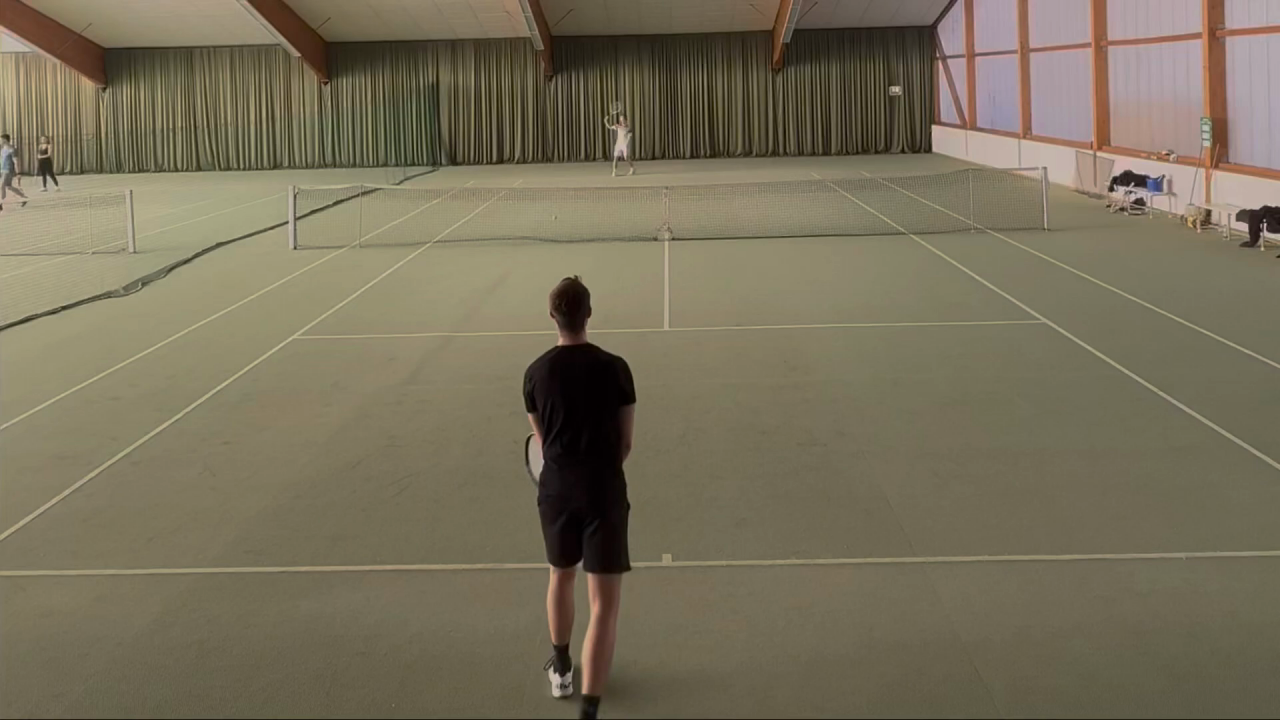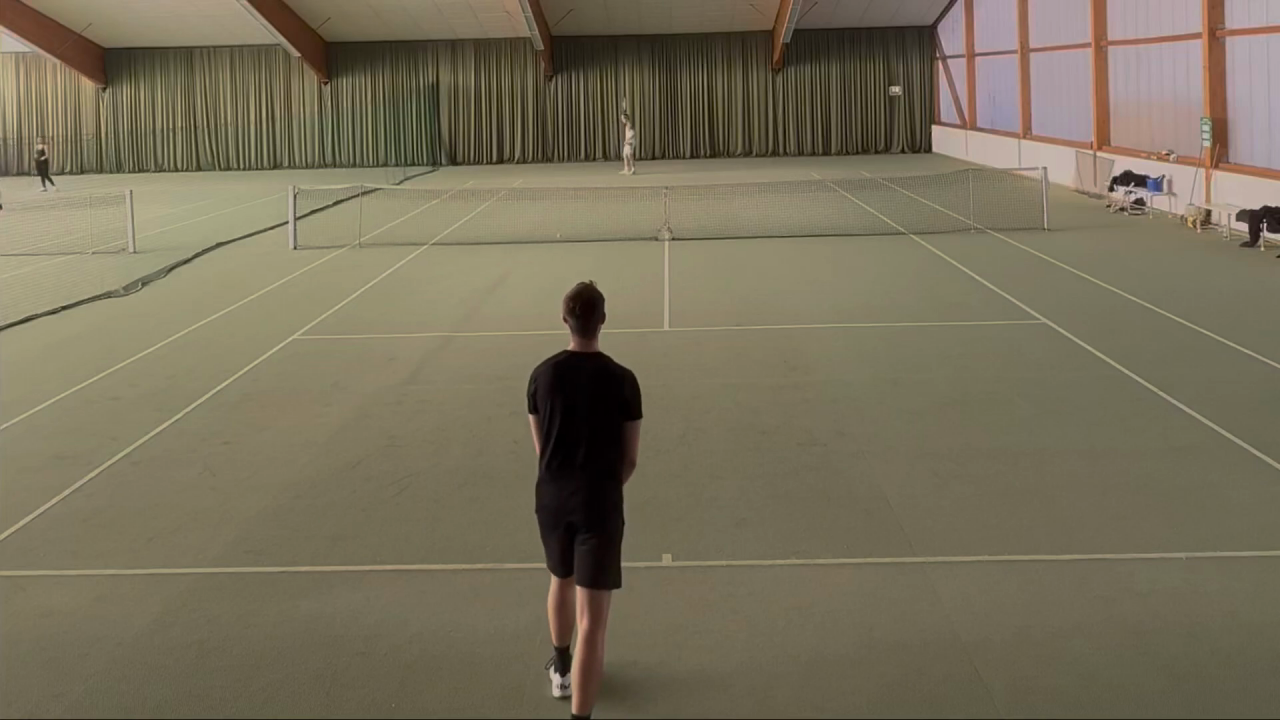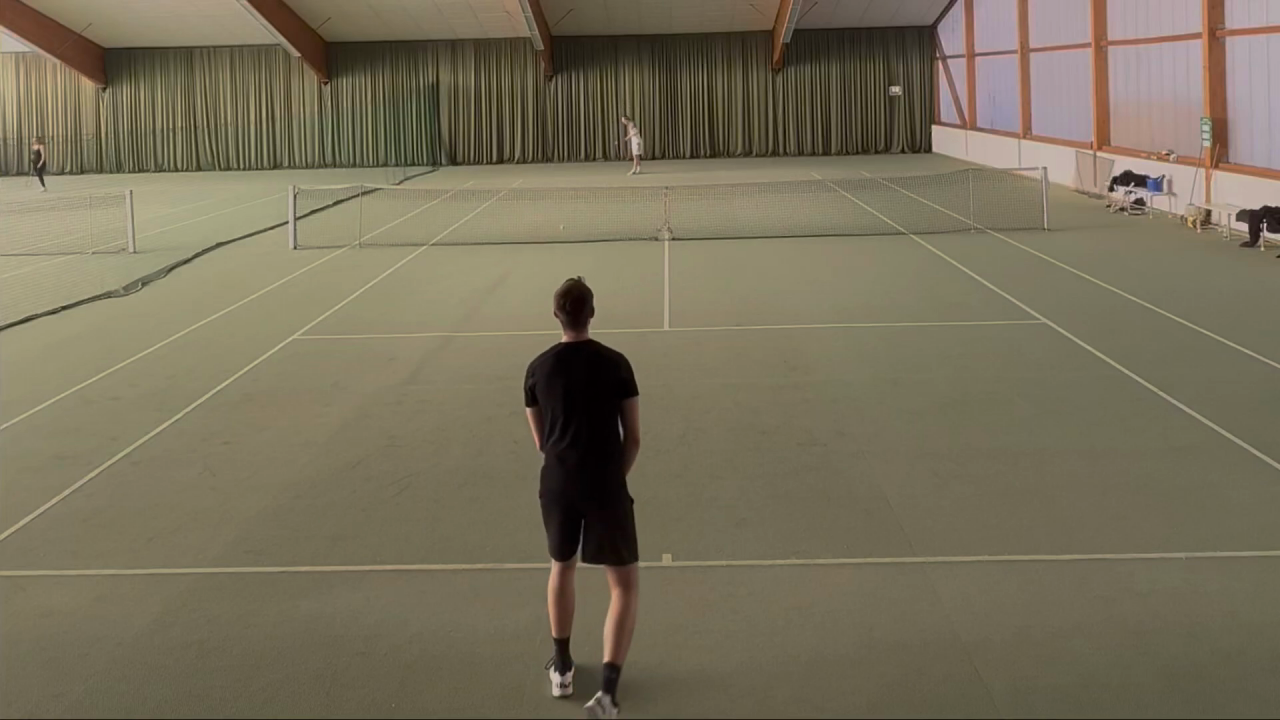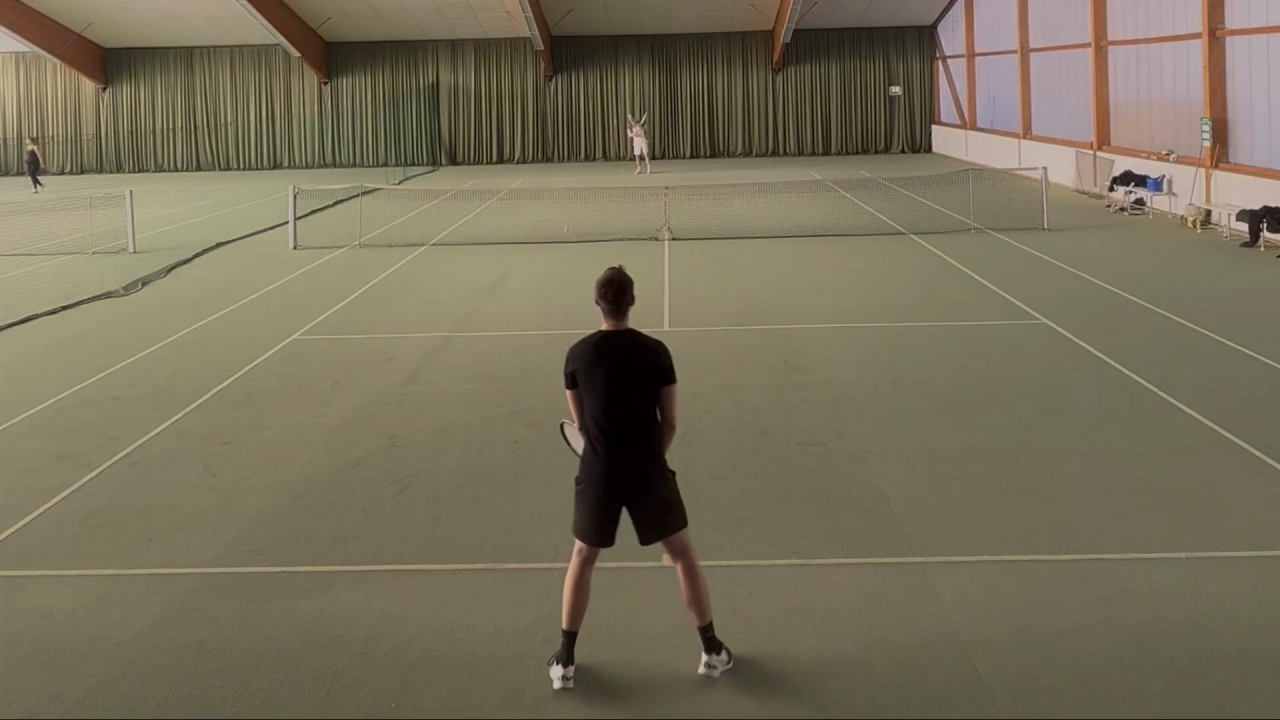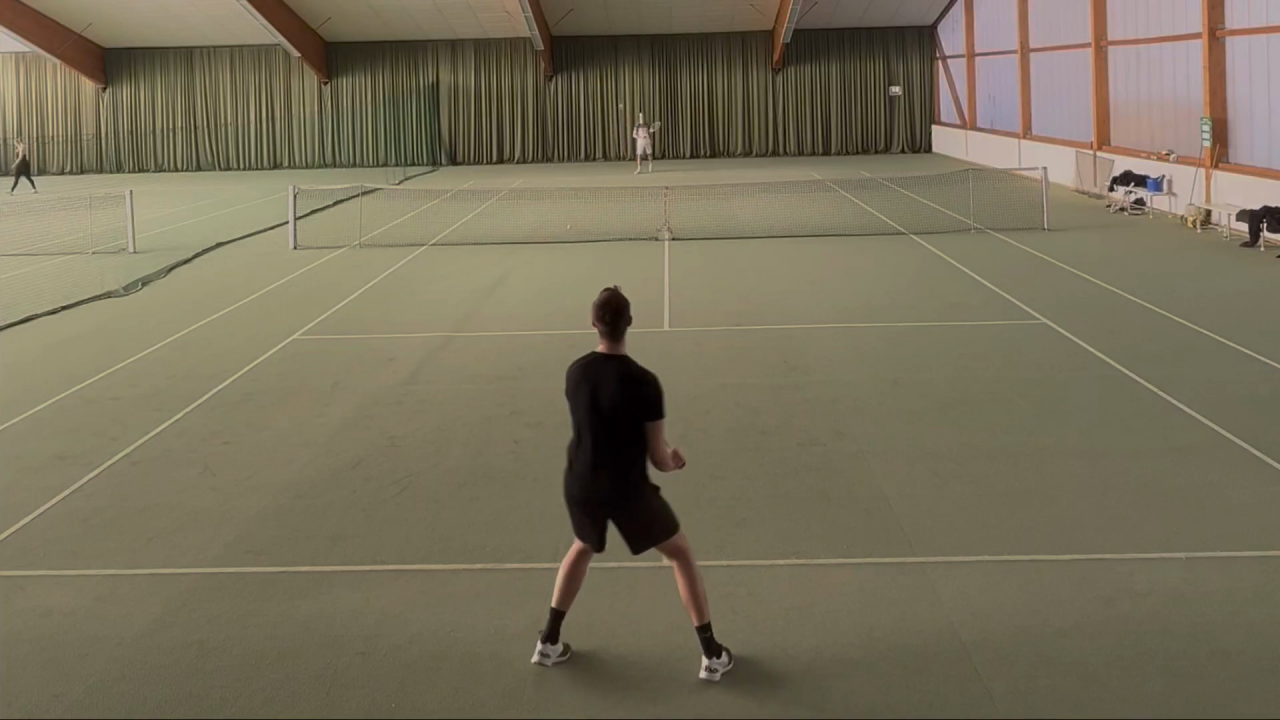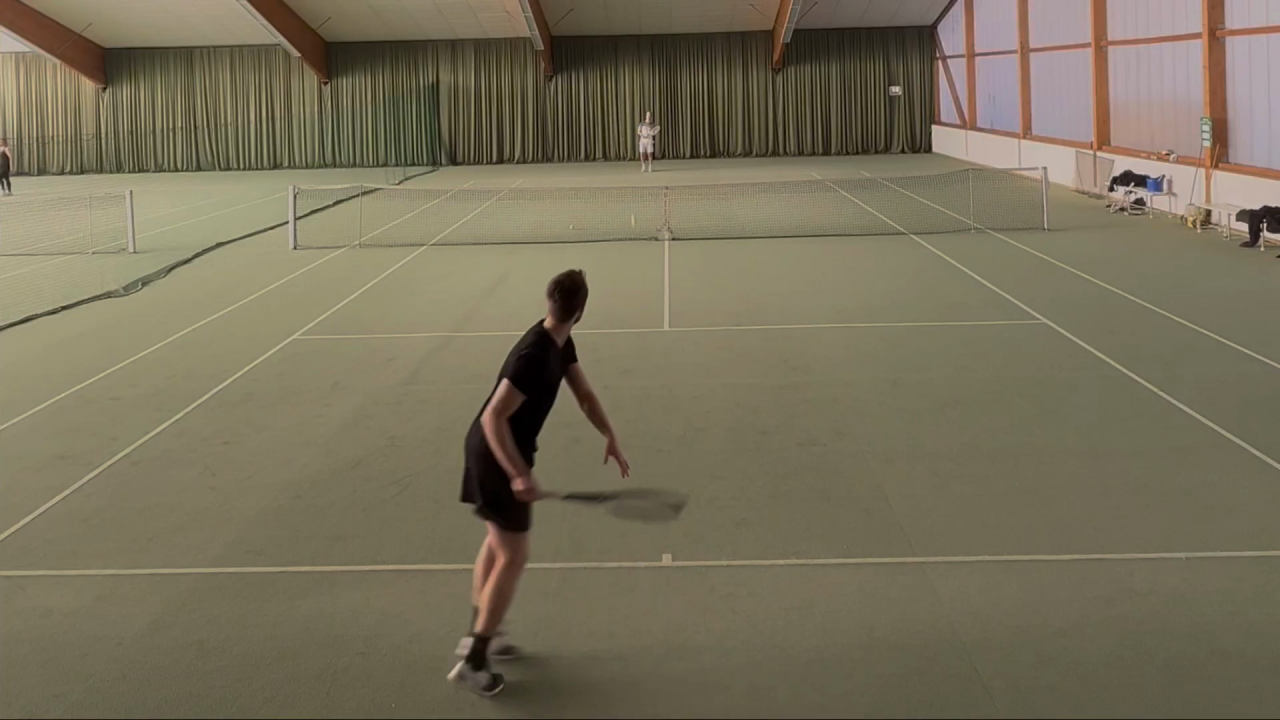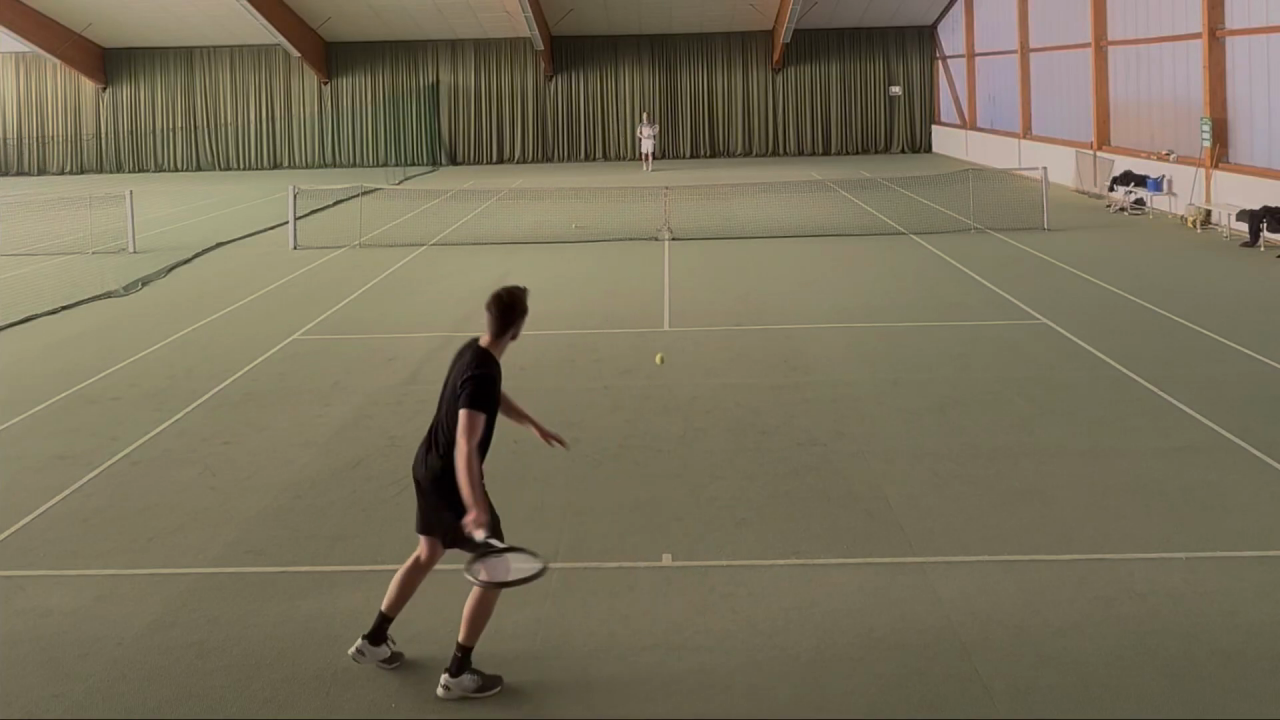
dt=0.4s
person 1, frame 1
left shoulder: (536, 372)
right shoulder: (615, 368)
left elbow: (542, 441)
right elbow: (625, 442)
left hip: (556, 492)
right hip: (604, 493)
left knee: (561, 575)
right knee: (605, 605)
left ankle: (561, 667)
person 1, frame 2
left shoulder: (542, 375)
right shoulder: (622, 381)
left elbow: (540, 448)
right elbow: (630, 460)
left hip: (552, 499)
right hip: (598, 505)
left knee: (561, 579)
right knee: (591, 621)
left ankle: (561, 668)
person 1, frame 3
left shoulder: (538, 368)
right shoulder: (615, 364)
left elbow: (540, 441)
right elbow: (633, 438)
left hip: (557, 486)
right hip: (605, 487)
left knee: (562, 567)
right knee: (625, 586)
left ankle: (562, 665)
person 1, frame 4
left shoulder: (578, 355)
right shoulder: (655, 353)
left elbow: (579, 424)
right elbow: (670, 423)
left hip: (598, 475)
right hip: (647, 473)
left knee: (583, 559)
right knee: (684, 555)
left ankle: (563, 661)
right ankle: (711, 650)
person 1, frame 5
left shoulder: (576, 372)
right shoulder: (643, 383)
right elbow: (659, 457)
right wrist: (673, 463)
left hip: (581, 487)
right hip: (625, 489)
left knee: (582, 549)
right knee: (682, 557)
left ankle: (549, 642)
right ankle: (712, 654)
person 1, frame 6
left shoulder: (561, 342)
right shoulder: (533, 356)
left elbow: (583, 392)
right elbow: (493, 419)
left wrist: (611, 438)
right wrist: (520, 476)
left hip: (487, 449)
right hip: (497, 456)
left knee: (498, 539)
right knee: (513, 555)
left ankle: (480, 636)
right ankle: (471, 662)
person 1, frame 7
left shoulder: (474, 353)
right shoulder: (479, 373)
left elbow: (499, 398)
right elbow: (466, 447)
left wrist: (539, 427)
right wrist: (475, 507)
left hip: (429, 467)
right hip: (450, 479)
left knee: (426, 556)
left ankle: (374, 640)
right ankle: (457, 672)
